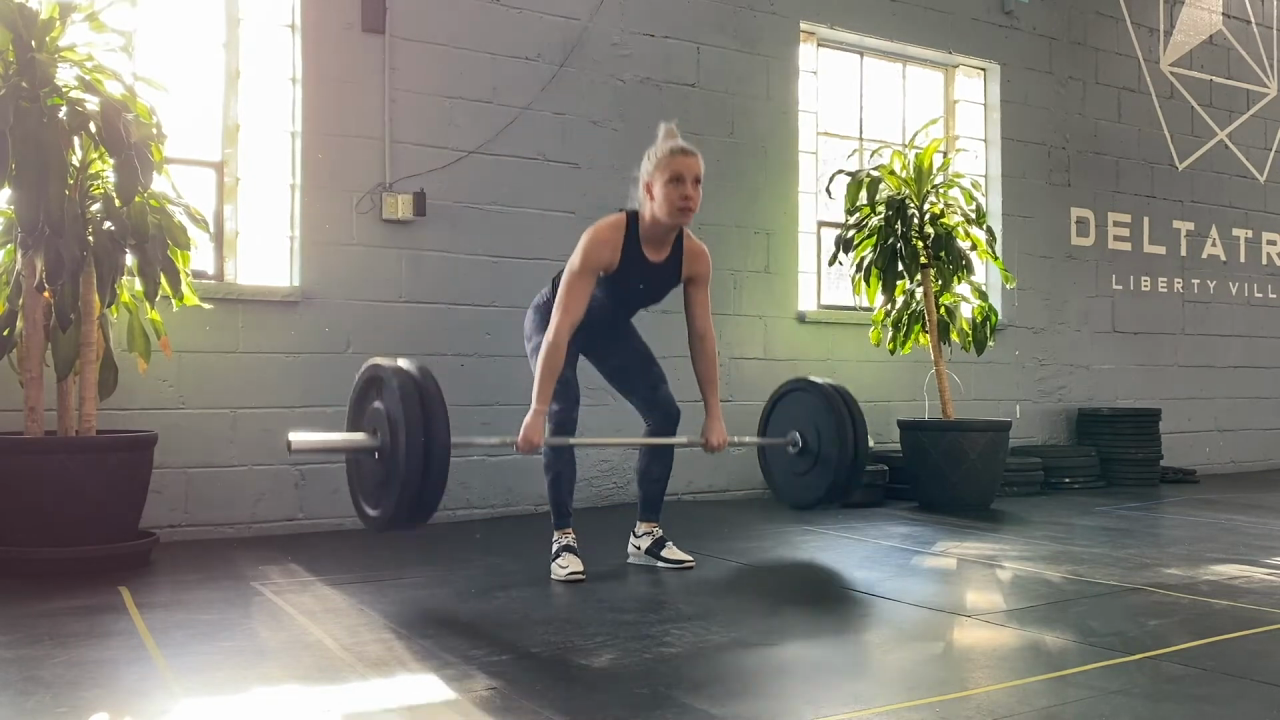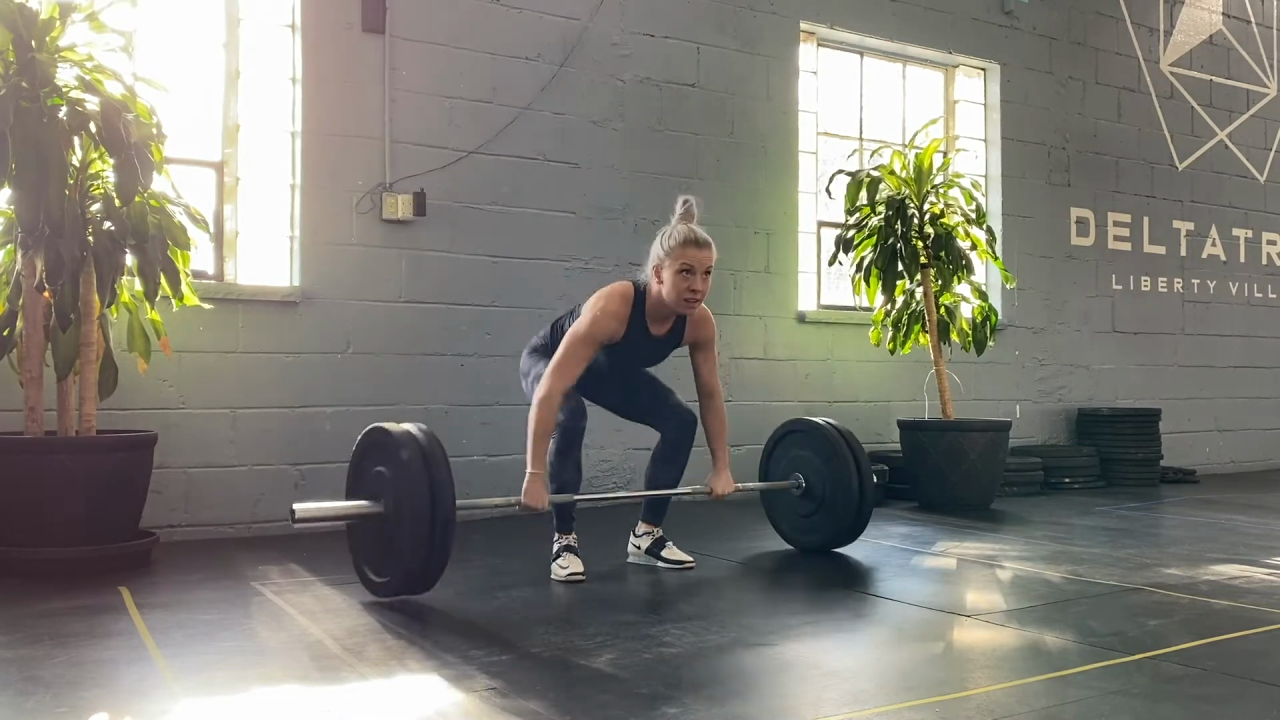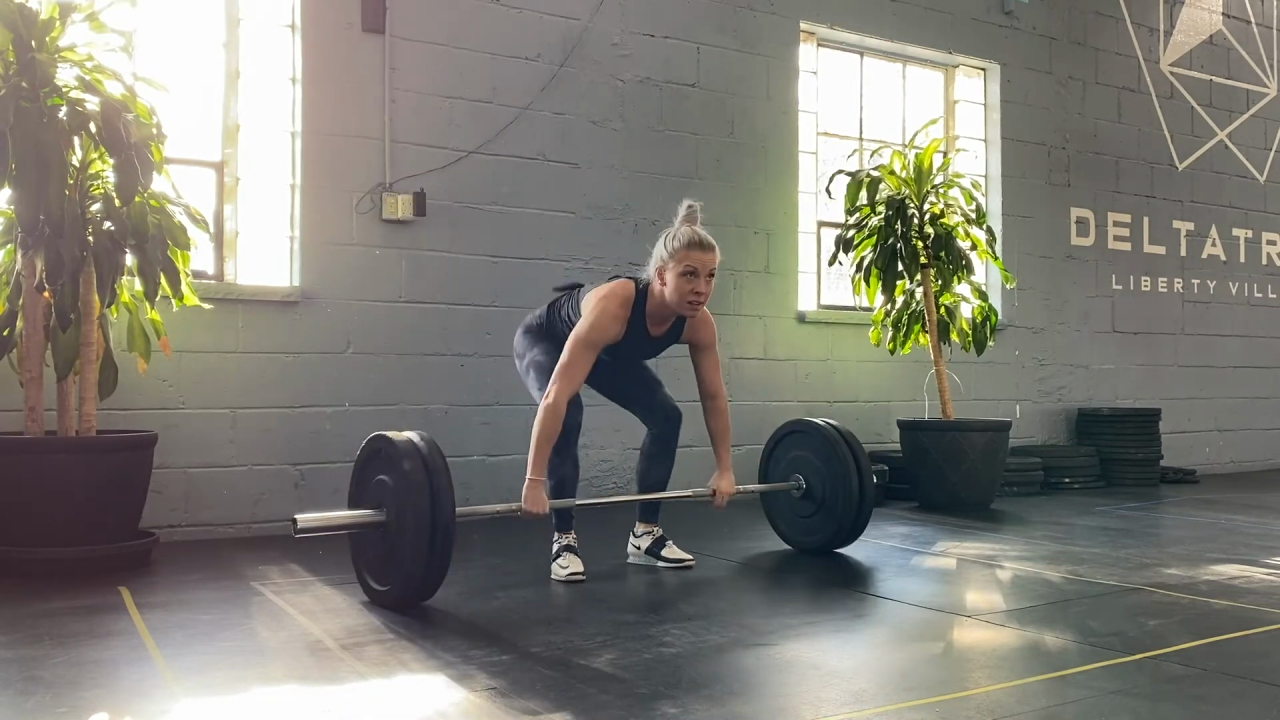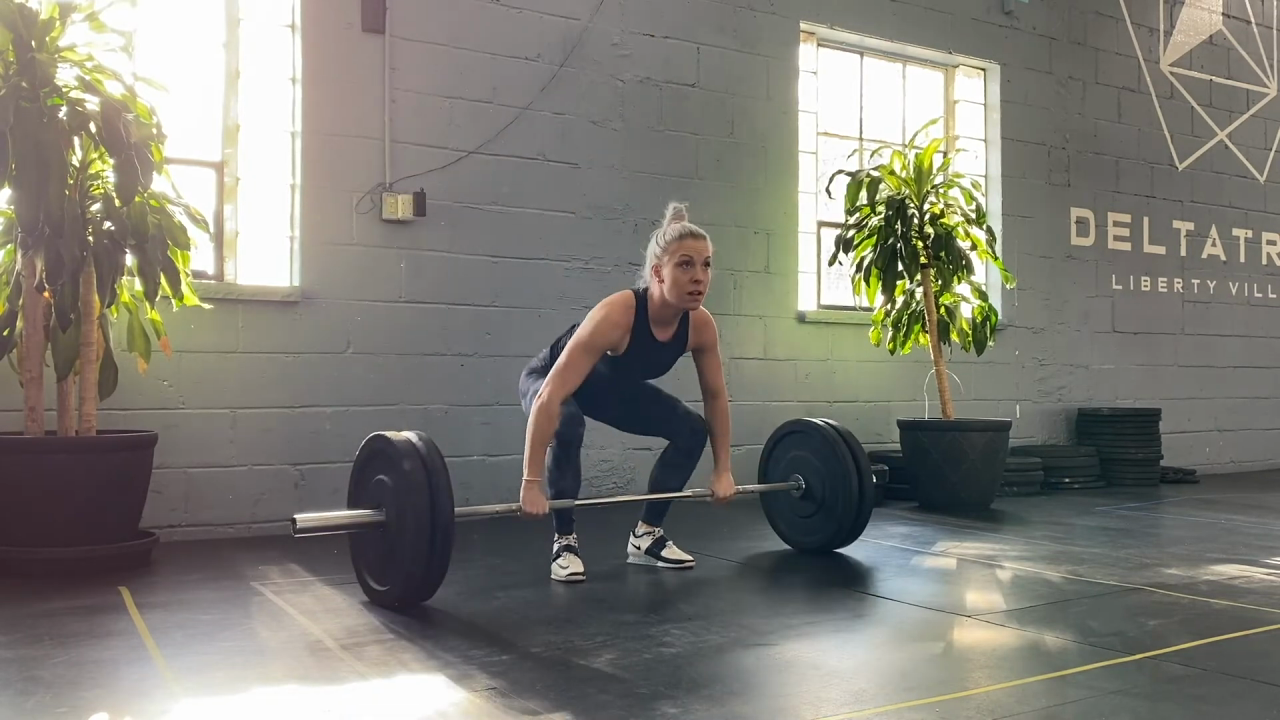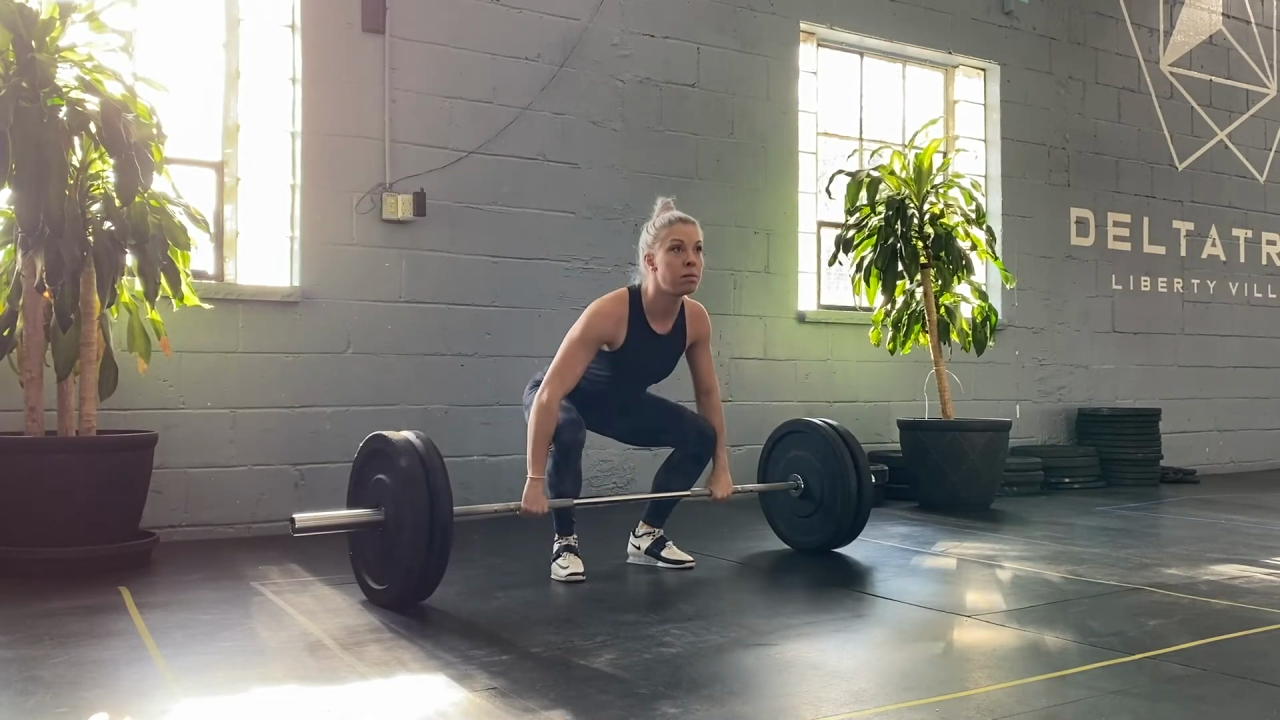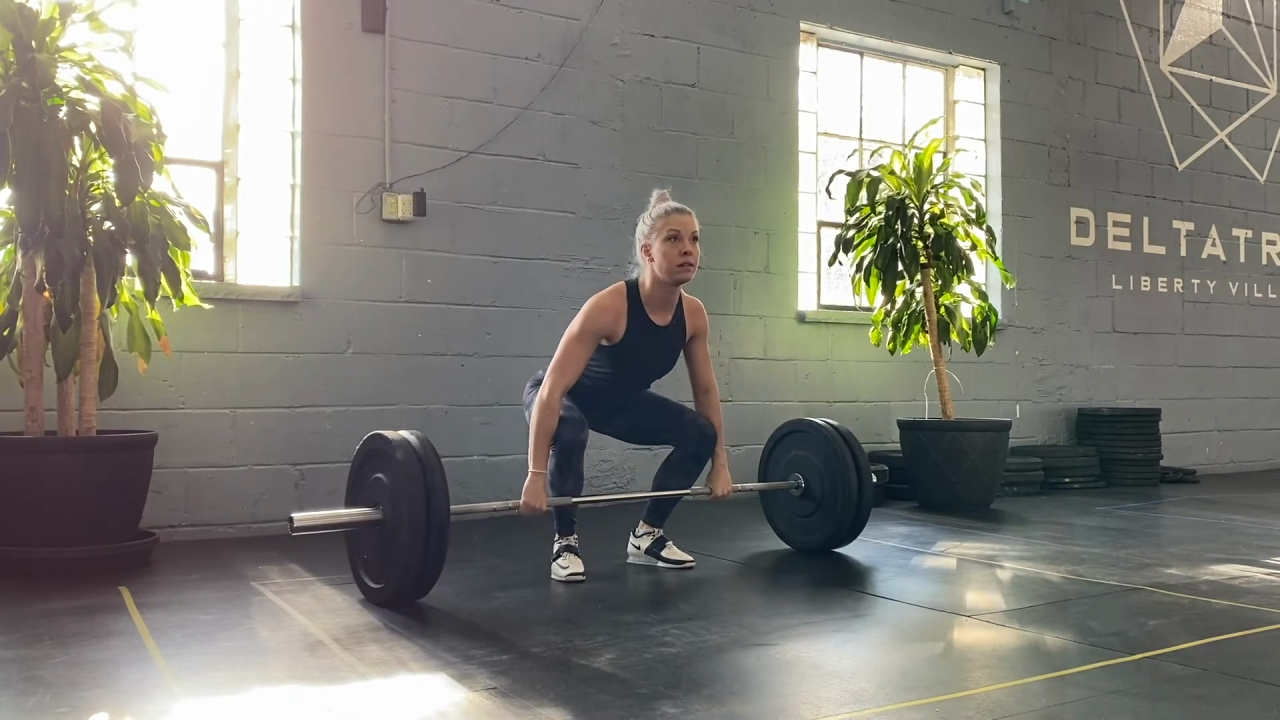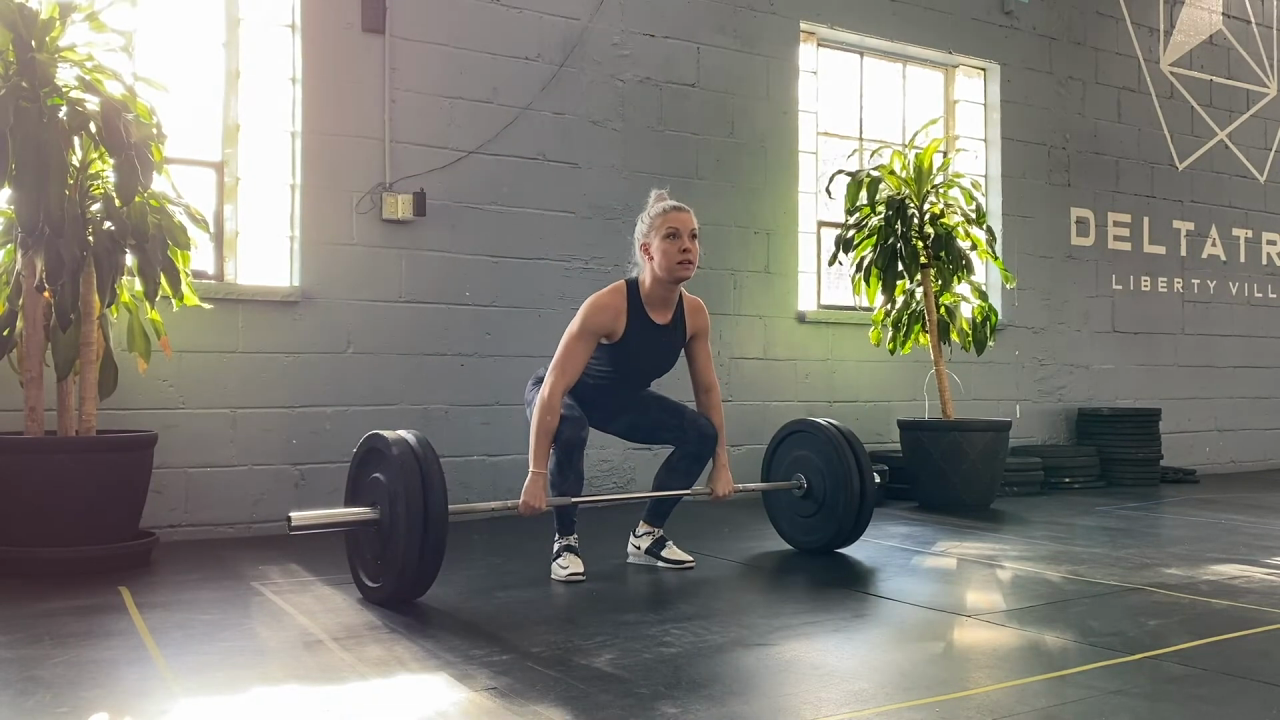
dt=0.3s
person 1, frame 1
left shoulder: (694, 255)
right shoulder: (605, 237)
left elbow: (701, 336)
right elbow: (562, 328)
left wrist: (713, 414)
right wrist: (537, 413)
left hip: (613, 329)
right hip: (553, 325)
left knee: (666, 413)
right knee: (564, 414)
left ankle: (646, 534)
right ankle: (563, 540)
person 1, frame 2
left shoulder: (699, 322)
right shoulder: (611, 308)
left elbow: (710, 396)
right elbow: (548, 392)
left wrist: (721, 468)
right wrist: (535, 475)
left hip: (614, 368)
right hip: (550, 357)
left knee: (681, 421)
right knee: (570, 419)
left ankle: (647, 534)
right ankle: (564, 541)
person 1, frame 3
left shoulder: (698, 322)
right shoulder: (612, 306)
left elbow: (713, 396)
right elbow: (556, 397)
left wrist: (725, 469)
right wrist: (535, 481)
left hip: (611, 353)
right hip: (544, 340)
left knee: (666, 417)
right knee: (568, 415)
left ankle: (646, 532)
right ankle: (564, 540)
person 1, frame 4
left shoulder: (701, 325)
right shoulder: (615, 316)
left elbow: (716, 396)
right elbow: (549, 398)
left wrist: (723, 469)
right wrist: (532, 482)
left hip: (616, 387)
right hip: (549, 380)
left knee: (693, 430)
right knee: (567, 427)
left ankle: (647, 535)
right ankle: (565, 541)
person 1, frame 5
left shoulder: (695, 319)
right shoulder: (610, 312)
left elbow: (708, 393)
right elbow: (549, 395)
left wrist: (721, 467)
right wrist: (535, 480)
left hip: (621, 401)
right hip: (566, 396)
left knee: (700, 434)
right knee: (566, 433)
left ankle: (647, 535)
right ankle: (564, 542)
person 1, frame 6
left shoulder: (693, 314)
right shoulder: (607, 307)
left elbow: (706, 390)
right elbow: (552, 390)
left wrist: (720, 463)
right wrist: (536, 475)
left hip: (622, 400)
right hip: (567, 397)
left knee: (700, 433)
right knee: (569, 434)
left ankle: (647, 536)
right ankle: (565, 542)
person 1, frame 7
left shoulder: (694, 313)
right shoulder: (607, 306)
left elbow: (707, 389)
right elbow: (553, 389)
left wrist: (721, 463)
right wrist: (537, 474)
left hip: (623, 398)
right hip: (567, 394)
left knee: (701, 433)
right knee: (569, 431)
left ankle: (647, 535)
right ankle: (565, 541)
